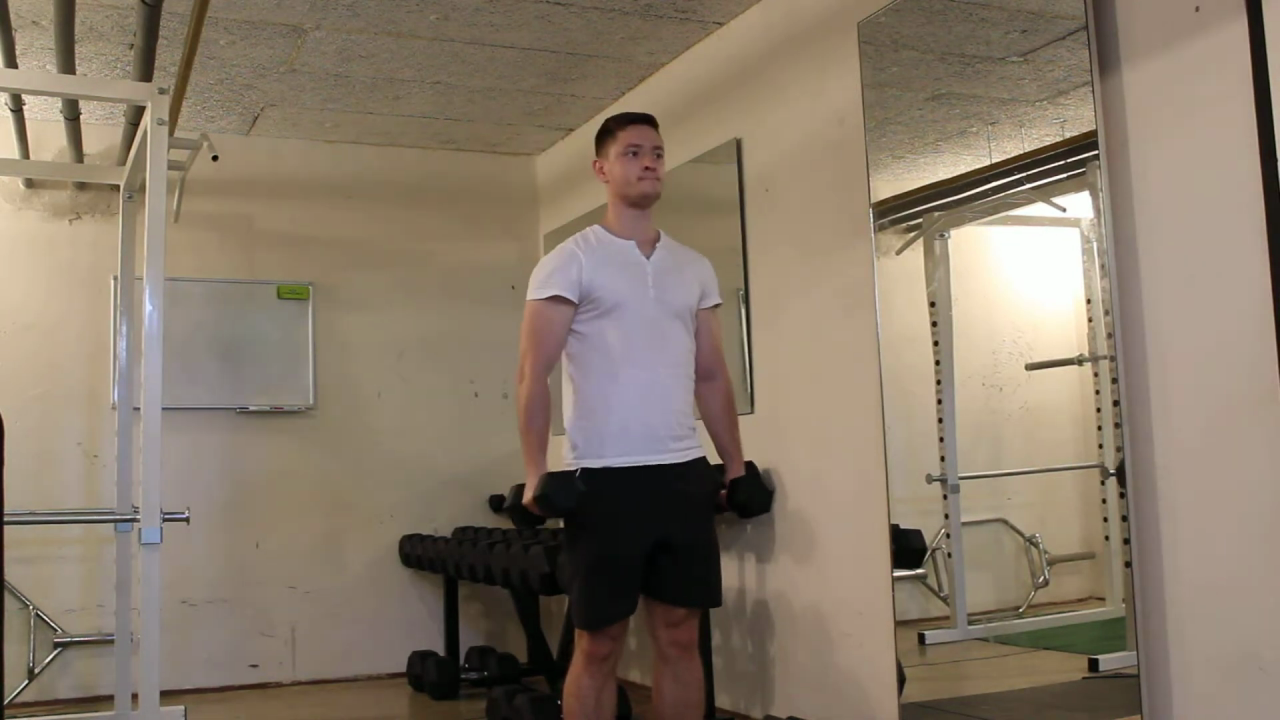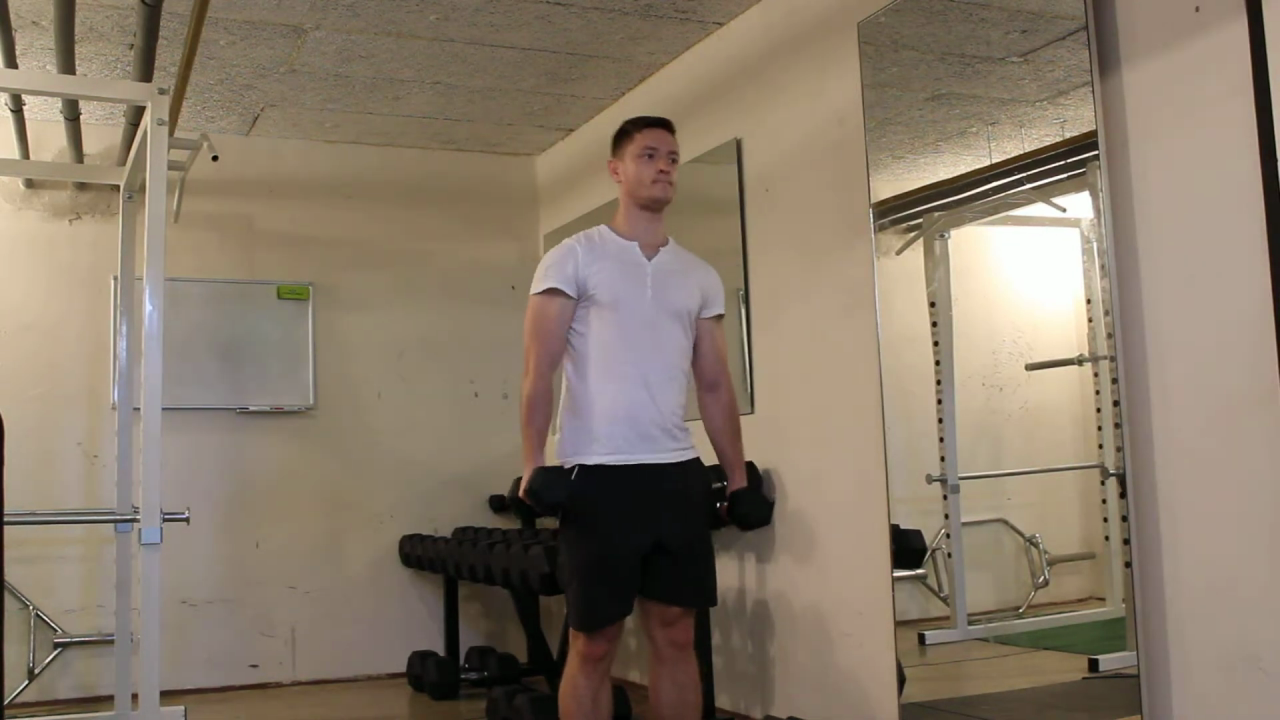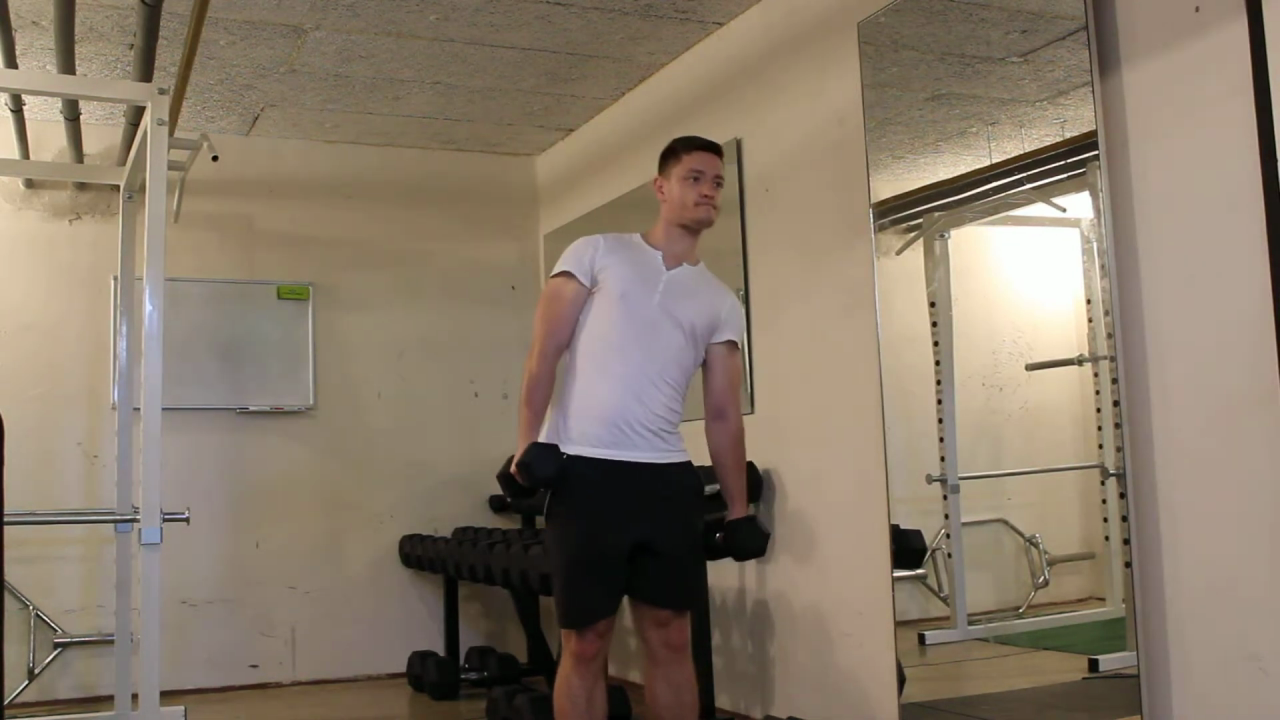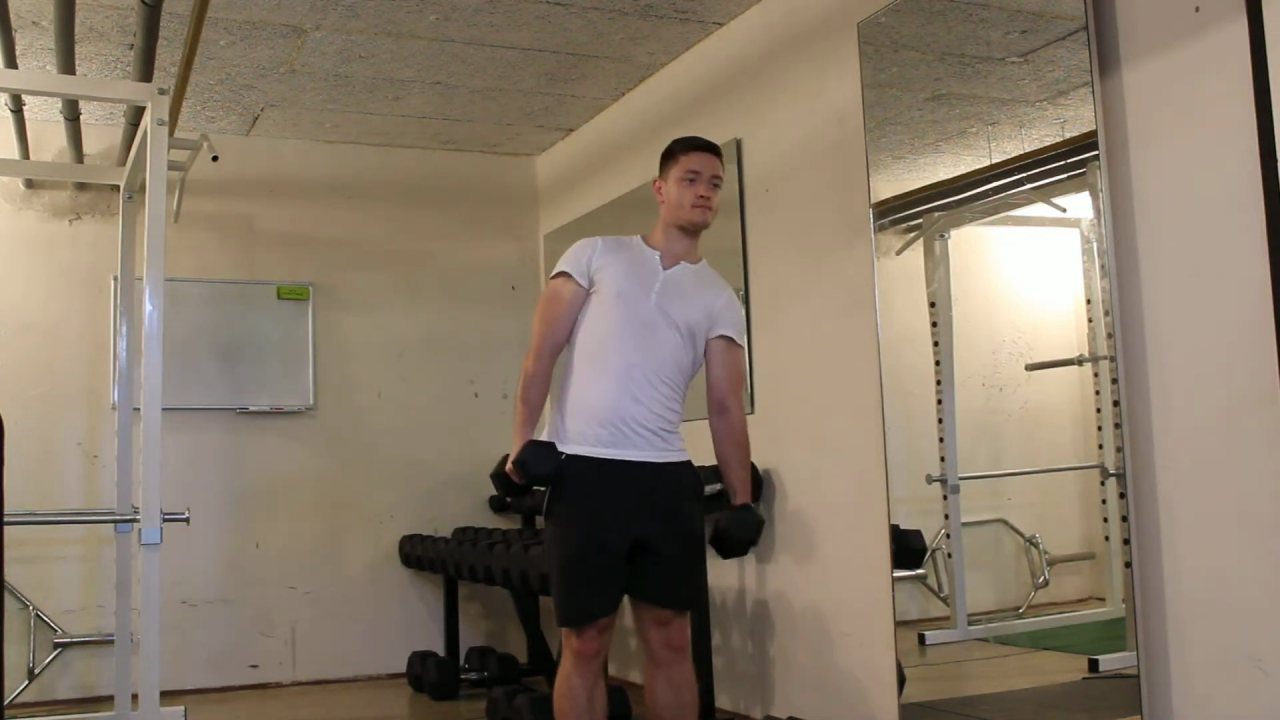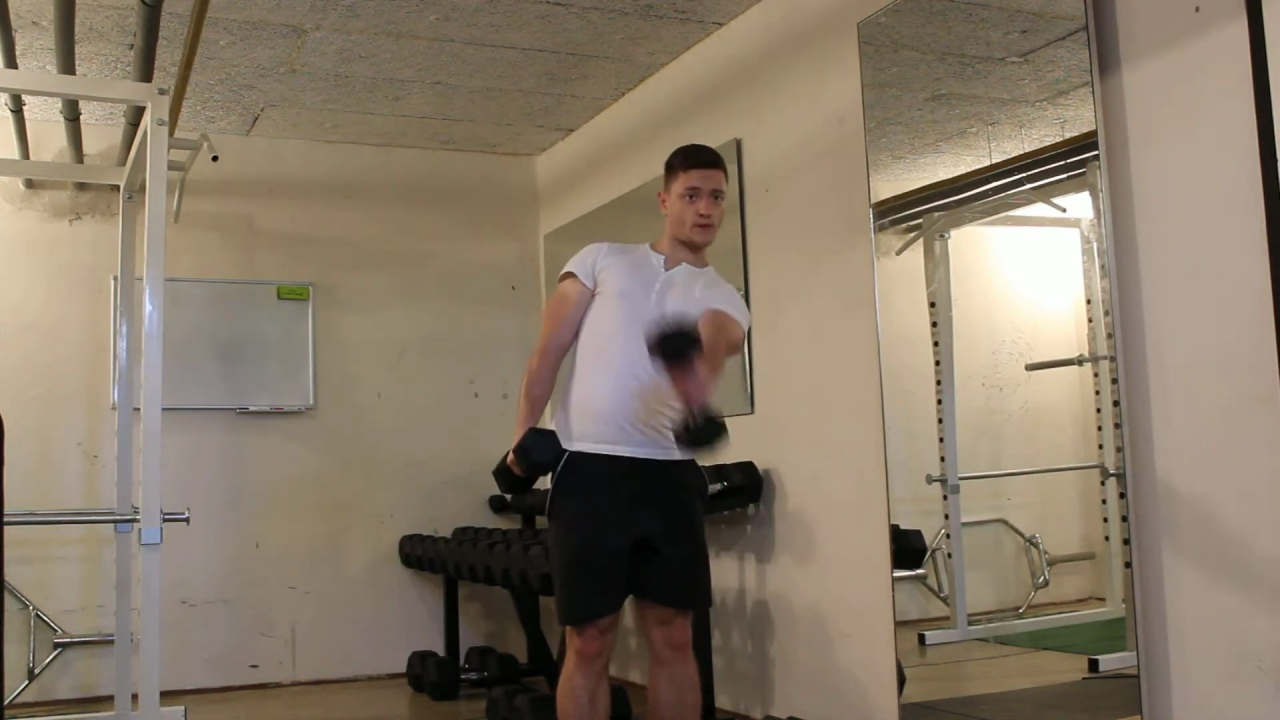
dt=0.3s
person 1, frame 1
left shoulder: (695, 268)
right shoulder: (571, 261)
right elbow: (534, 374)
left wrist: (735, 462)
right wrist: (535, 473)
left hip: (684, 475)
right hip: (606, 479)
left knee: (680, 637)
right knee: (599, 644)
person 1, frame 2
left shoulder: (700, 276)
right shoulder: (576, 257)
left elbow: (715, 385)
right elbow: (539, 370)
left wrist: (738, 476)
right wrist: (533, 463)
left hip: (677, 475)
right hip: (600, 477)
left knee: (675, 636)
right knee: (593, 645)
person 1, frame 3
left shoulder: (720, 301)
right shoulder: (595, 253)
left elbow: (723, 413)
right elbow: (545, 353)
left wrist: (738, 506)
right wrist: (527, 443)
left hip: (667, 477)
right hip: (586, 472)
left knee: (670, 639)
right knee: (585, 644)
person 1, frame 4
left shoulder: (720, 300)
right shoulder: (593, 255)
left elbow: (726, 406)
right elbow: (543, 353)
left wrist: (740, 498)
right wrist: (522, 439)
left hip: (666, 476)
right hip: (585, 470)
left knee: (670, 639)
right knee: (586, 642)
person 1, frame 5
left shoulder: (723, 297)
right shoulder: (601, 259)
left elbow: (712, 347)
right elbow: (548, 351)
left wrist: (695, 378)
right wrist: (525, 430)
left hip: (668, 474)
right hip: (588, 467)
left knee: (673, 638)
right knee: (589, 642)
